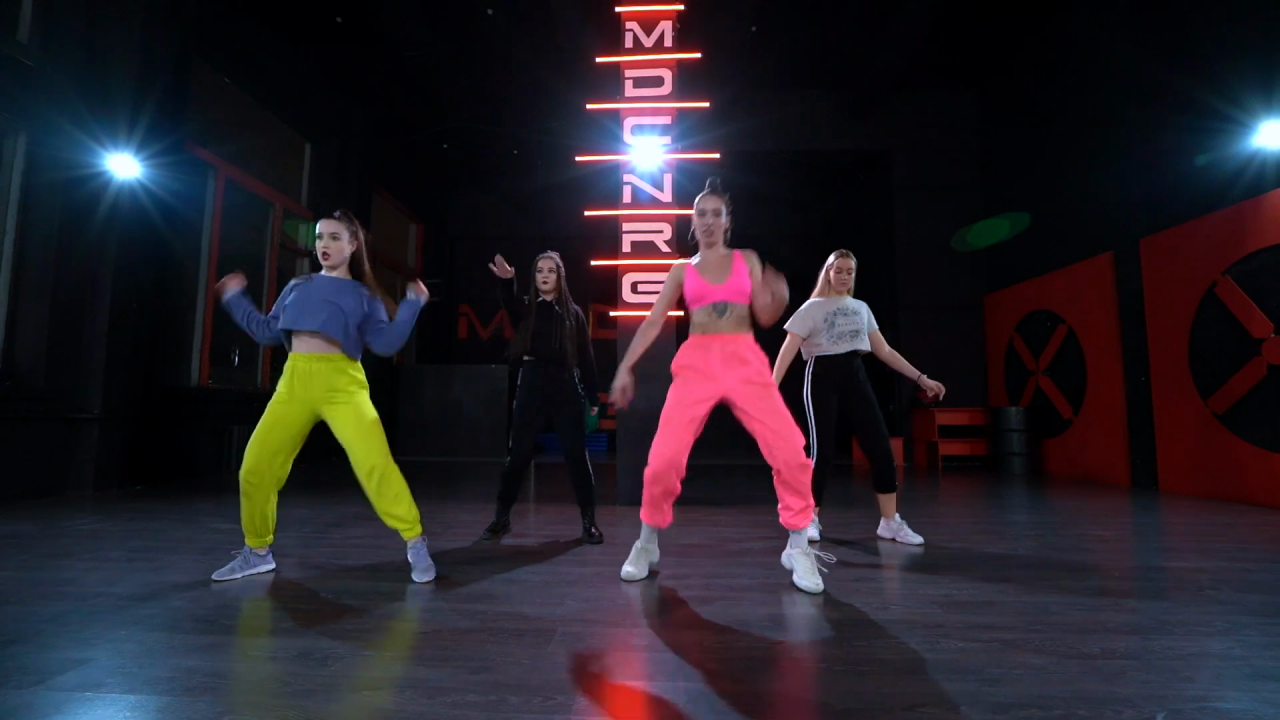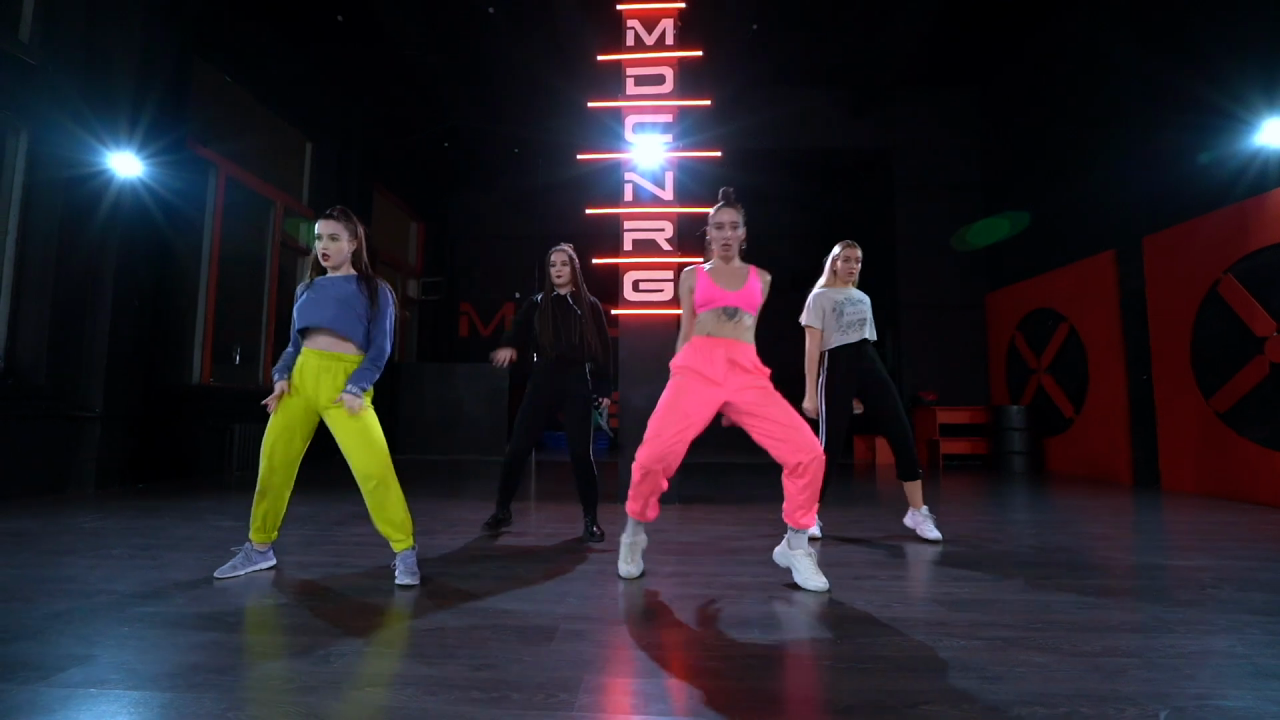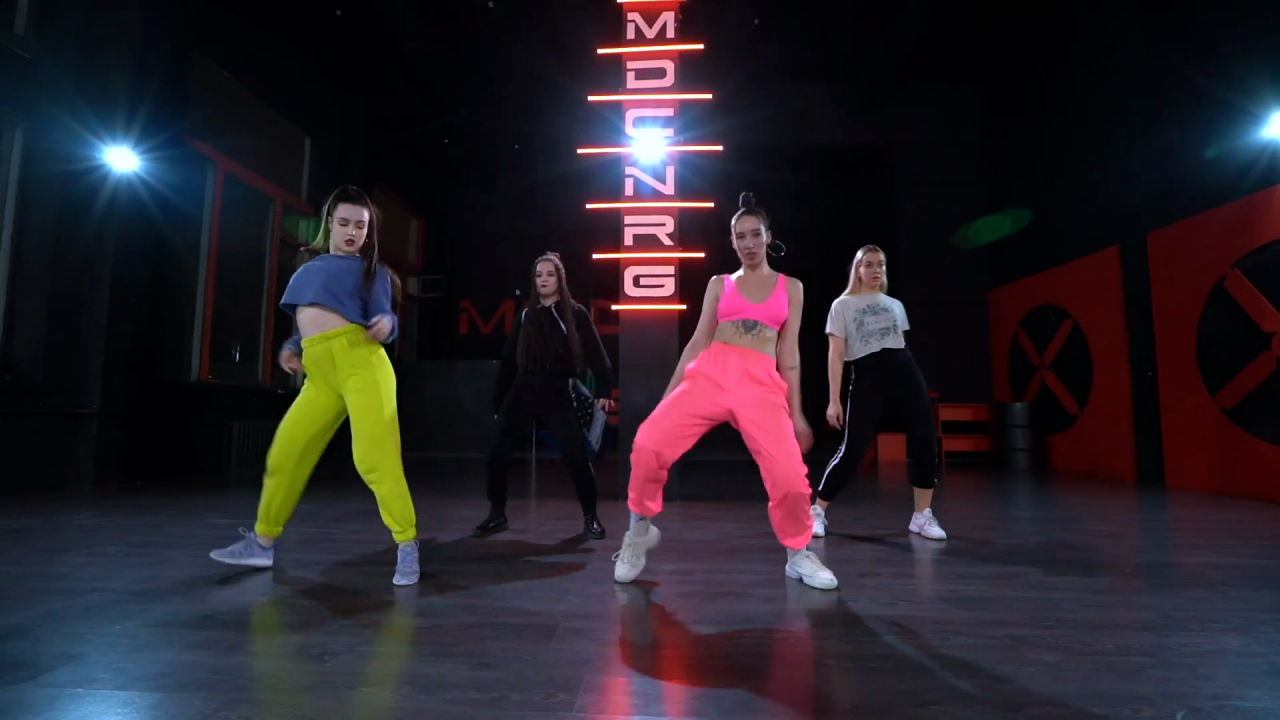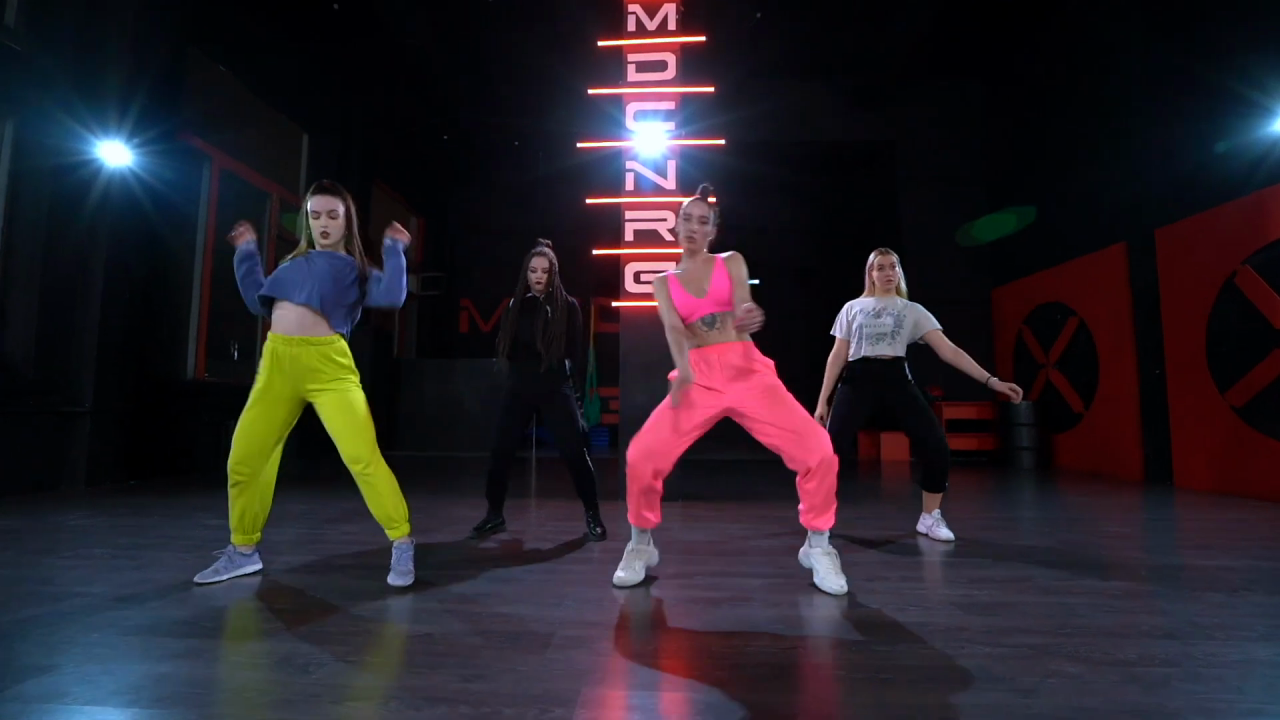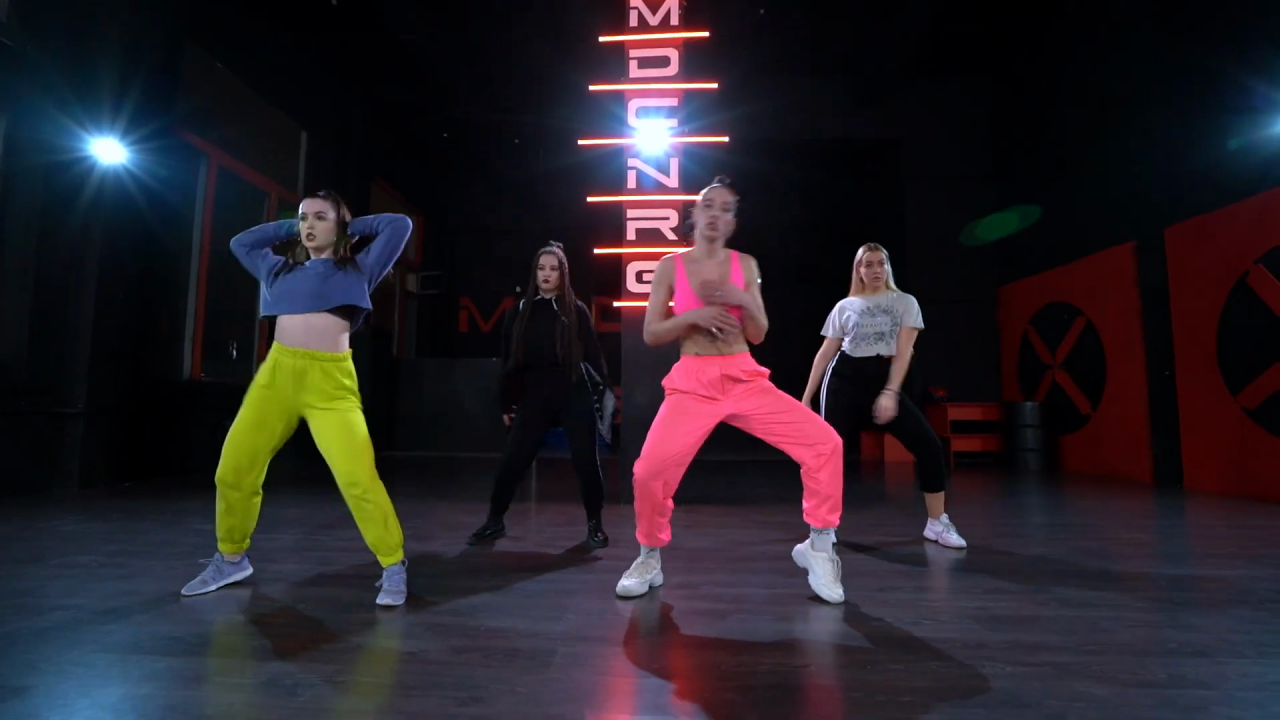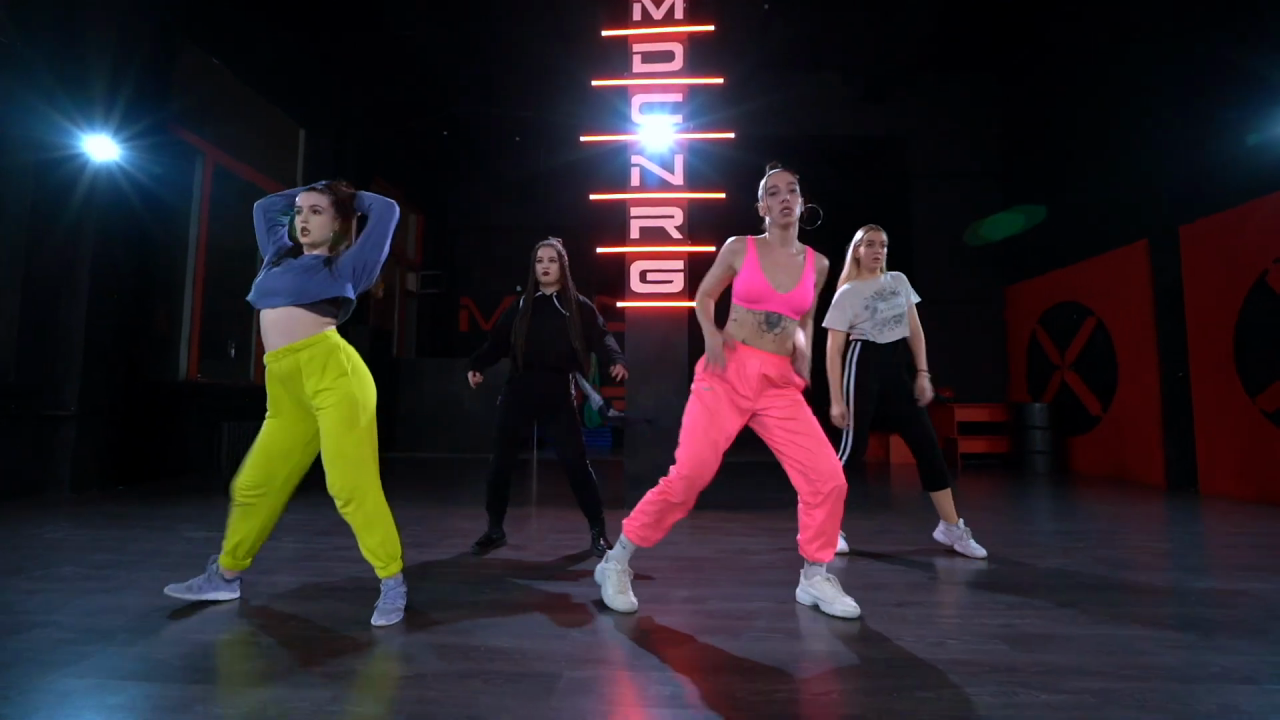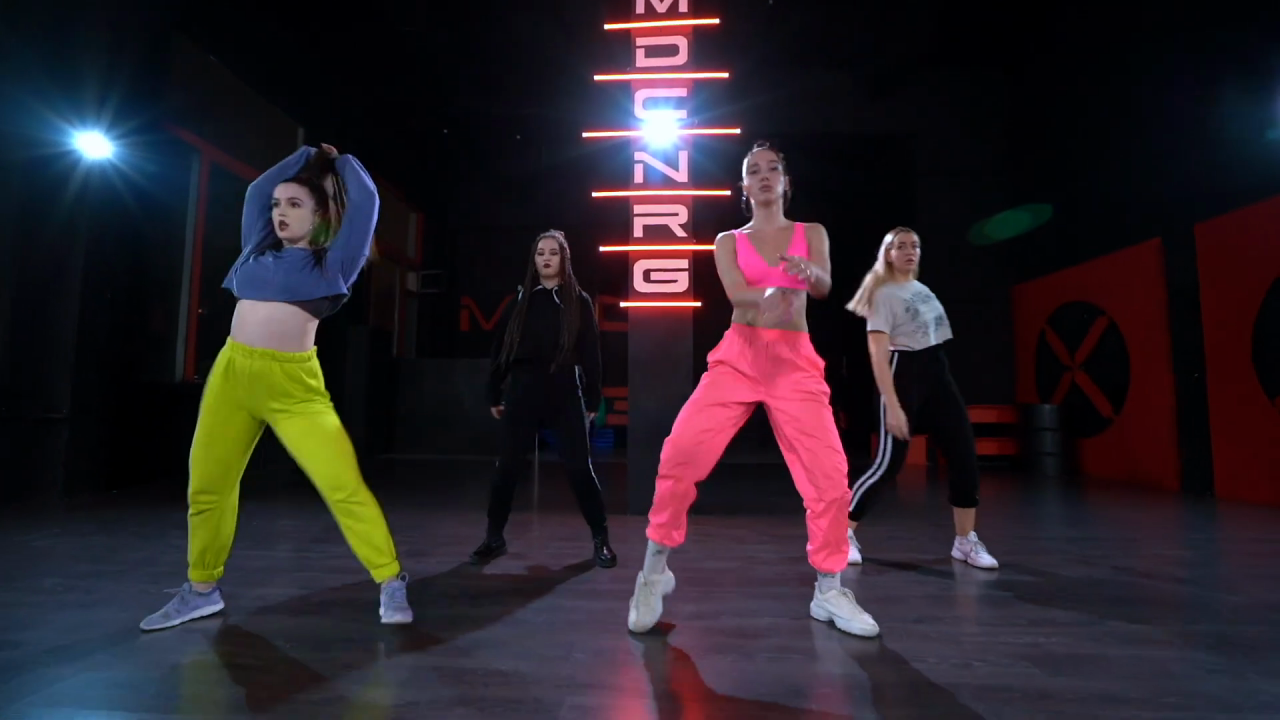
dt=0.3s
person 1, frame 1
left shoulder: (748, 261)
right shoulder: (681, 270)
left elbow: (766, 318)
right elbow: (654, 321)
left wrist: (778, 296)
right wrist: (625, 366)
left hip: (746, 365)
right hip: (697, 365)
left knee: (791, 453)
right knee: (664, 460)
left ankle: (797, 546)
right ankle: (648, 542)
person 1, frame 2
left shoulder: (759, 278)
right shoulder: (693, 274)
right elbow: (685, 332)
left wrist: (749, 398)
right wrist: (680, 375)
left hip: (746, 376)
right hip: (696, 370)
left knee: (808, 452)
right knee: (653, 455)
left ankle: (795, 547)
right ankle: (635, 533)
person 1, frame 3
left shoulder: (790, 287)
right shoulder: (718, 284)
left elbow: (788, 349)
right elbow: (698, 340)
left wrist: (796, 412)
right wrist: (671, 390)
left hip: (760, 384)
right hip: (709, 376)
left knee: (789, 479)
right knee: (650, 442)
left ankle: (798, 554)
right ankle: (640, 532)
person 1, frame 4
left shoulder: (732, 262)
right shoulder: (664, 283)
left elbow: (746, 311)
right elbow: (674, 331)
left wrist: (749, 314)
right wrist: (682, 372)
left hip: (749, 373)
right hip: (701, 379)
left knee: (818, 453)
right knee: (641, 456)
left ankle: (818, 547)
right ankle: (641, 545)
person 1, frame 5
left shoulder: (746, 265)
right shoulder: (670, 267)
left elbow: (756, 334)
right elbow: (651, 334)
left wrist: (740, 300)
right wrist: (692, 318)
left hip: (745, 381)
right hip: (691, 385)
left knee: (825, 445)
right knee: (650, 470)
left ankle: (818, 548)
right ankle: (649, 560)
person 1, frame 6
left shoulder: (816, 264)
right shoulder: (739, 249)
right elbow: (703, 300)
left wrist: (803, 347)
right wrist: (711, 337)
left hip: (778, 385)
right hip: (725, 375)
left knee: (827, 478)
right knee: (690, 473)
left ankle: (815, 578)
right ankle: (617, 562)
person 1, frame 7
left shoulder: (811, 232)
right shoulder: (727, 243)
left elbow: (822, 282)
right elbow: (737, 293)
left wrist: (808, 271)
right wrist: (768, 291)
left hip: (794, 365)
right hip: (736, 359)
left knee: (829, 478)
right knee: (680, 457)
left ankle: (829, 591)
right ankle: (654, 571)
person 2, frame 1
left shoulder: (365, 295)
right shoulder: (297, 288)
left elbow: (385, 343)
right elbow: (267, 333)
left wrist: (412, 305)
right wrist: (235, 299)
left hip: (344, 383)
right hip: (295, 381)
left knee: (376, 465)
right knee: (256, 471)
left ankle: (417, 544)
right ankle: (257, 550)
person 2, frame 2
left shoulder: (375, 290)
right shoulder: (307, 288)
left elbow: (380, 346)
right elbow: (296, 342)
left wrist: (357, 387)
right wrist: (281, 377)
left hip: (346, 385)
right hip: (302, 378)
left knee: (375, 470)
right knee: (273, 470)
left ankle: (405, 552)
right ankle: (259, 548)
person 2, frame 3
left shoulder: (370, 270)
right shoulder: (314, 265)
left elbow: (381, 321)
left wrist: (386, 324)
right wrist: (293, 346)
left hip: (362, 365)
right hip: (319, 375)
left knee: (375, 458)
right knee: (286, 457)
left ankle: (407, 548)
right ankle: (262, 542)
person 2, frame 4
left shoulder: (357, 271)
right shoulder: (295, 263)
left elbow: (391, 297)
right elbow: (260, 302)
left wrist: (394, 248)
right wrist: (247, 251)
left hip: (329, 369)
right hip: (278, 368)
left knee: (363, 457)
right knee: (244, 461)
left ankle: (401, 545)
right ankle: (244, 550)
person 2, frame 5
left shoulder: (357, 269)
right shoulder: (280, 269)
left elbow: (400, 225)
right elbow: (242, 242)
left wrist: (354, 228)
right wrist: (293, 228)
left hip: (332, 384)
right hip: (277, 378)
left knee: (358, 478)
right knee: (233, 472)
left ankle: (394, 568)
right ankle: (231, 558)
person 2, frame 6
left shoulder: (348, 265)
right shoulder: (280, 257)
left elbow: (387, 211)
right elbow: (264, 208)
left wrist: (352, 199)
right wrist: (300, 201)
left hip: (333, 373)
right hip: (287, 392)
left knee: (351, 486)
right knee: (253, 486)
left ankle: (393, 582)
right ankle: (225, 575)
person 2, frame 7
left shoulder: (333, 260)
right shoulder: (259, 248)
left elbow: (367, 200)
right elbow: (254, 192)
left wrist: (339, 163)
right wrist: (306, 156)
left hip: (296, 386)
right hip: (231, 375)
left knee: (341, 485)
right knee: (208, 488)
left ankle: (392, 585)
right ankle: (202, 589)
person 3, frame 1
left shoulder: (861, 308)
right shoulder: (813, 307)
left elbow: (883, 350)
right elbow: (789, 349)
left wrist: (921, 378)
left hip: (855, 377)
right hip: (822, 376)
left knee: (879, 449)
right knee: (823, 451)
left ankle: (890, 521)
right ankle: (811, 518)
person 3, frame 2
left shoulder: (863, 298)
right shoulder: (820, 297)
right elbow: (812, 346)
left wrist: (861, 392)
right wrist: (811, 392)
left hip: (870, 366)
right hip: (837, 368)
left knee: (902, 436)
right knee: (830, 445)
left ankle: (918, 513)
person 3, frame 3
left shoulder: (894, 305)
right shoulder: (843, 305)
right elbow: (836, 354)
left wrist: (924, 390)
right wrist: (834, 399)
left hip: (904, 372)
right hip: (865, 377)
left knee: (926, 444)
right knee: (852, 451)
left ankle: (923, 515)
right ankle: (817, 512)
person 3, frame 4
left shoulder: (913, 311)
right shoulder: (853, 308)
left elbow: (947, 349)
right elbow: (837, 355)
left wrist: (991, 380)
right wrist: (823, 399)
left hip: (897, 380)
right hip: (858, 382)
left knee: (936, 447)
right knee: (834, 449)
left ankle: (930, 517)
person 3, frame 5
left shoulder: (905, 302)
right shoulder: (844, 307)
left elbow: (904, 352)
right elbow: (825, 353)
left wrist: (890, 392)
right wrist: (806, 397)
left hip: (881, 382)
right hip: (844, 378)
left knee: (929, 446)
left ankle: (938, 523)
person 3, frame 6
left shoulder: (899, 281)
right shoulder: (847, 294)
left elbow: (915, 330)
right elbow: (833, 349)
left wrist: (923, 374)
right wrist: (837, 399)
left hip: (899, 367)
right hip: (864, 366)
left knee: (927, 444)
right knee: (853, 448)
left ankle: (952, 527)
person 3, frame 7
left shoulder: (923, 291)
right shoulder: (881, 296)
right elbow: (879, 355)
left wrist: (937, 391)
right wrist: (892, 406)
left hip: (938, 372)
right hip: (905, 375)
left knee: (965, 457)
right knee: (889, 462)
left ankle: (966, 541)
right ankle: (845, 535)
person 4, frame 1
left shoulder: (573, 313)
right shoulder: (525, 306)
left elbow: (586, 357)
right elbow: (510, 305)
left wrist: (592, 396)
right wrist: (506, 279)
left hip: (567, 388)
right hip: (532, 385)
left knee: (576, 456)
right knee: (519, 455)
left ankle: (588, 521)
right ankle: (502, 517)
person 4, frame 2
left shoulder: (589, 306)
right shoulder: (537, 304)
left elbow: (602, 350)
right elbow: (520, 333)
left wrist: (605, 389)
right wrist: (508, 347)
left hip: (577, 384)
right hip: (542, 382)
left knee: (581, 454)
right knee: (518, 448)
left ankle: (590, 519)
right ankle: (502, 509)
person 4, frame 3
left shoulder: (577, 315)
right shoulder: (526, 316)
left elbow: (596, 355)
right elbow: (509, 359)
left wrist: (603, 391)
right wrist: (498, 401)
left hip: (557, 396)
right hip: (521, 395)
left knee: (576, 458)
right knee: (497, 456)
left ankle: (590, 517)
right ankle: (497, 514)
person 4, frame 4
left shoulder: (567, 306)
right shoulder: (516, 305)
left elbow: (576, 352)
left wrist: (575, 393)
right wrist: (514, 380)
left hip: (556, 387)
right hip: (520, 386)
left knee: (573, 452)
right knee: (501, 452)
left ankle: (592, 515)
right ankle: (495, 515)
person 4, frame 5
left shoulder: (576, 310)
right shoulder: (523, 309)
left elbow: (591, 353)
right elbow: (511, 358)
left wrist: (603, 391)
right wrist: (507, 402)
left hip: (575, 393)
right hip: (535, 395)
left knee: (586, 460)
right knee: (514, 460)
left ankle: (595, 524)
right ankle: (495, 522)
person 4, frame 6
left shoulder: (578, 306)
right shoulder: (522, 305)
left elbow: (600, 337)
right elbow: (497, 340)
left wrist: (615, 359)
right wrist: (477, 364)
left hip: (558, 393)
right hip: (519, 391)
left knee: (575, 463)
right knee: (502, 460)
left ankle: (597, 531)
right ankle: (495, 529)
person 4, frame 7
left shoulder: (578, 301)
right shoulder: (522, 299)
left elbow: (589, 351)
right elbow: (502, 348)
left wrist: (591, 398)
right wrist: (494, 393)
left hip: (565, 391)
right hip: (524, 390)
left knee: (578, 467)
right knee: (508, 467)
left ankle: (601, 540)
right ankle: (495, 537)
